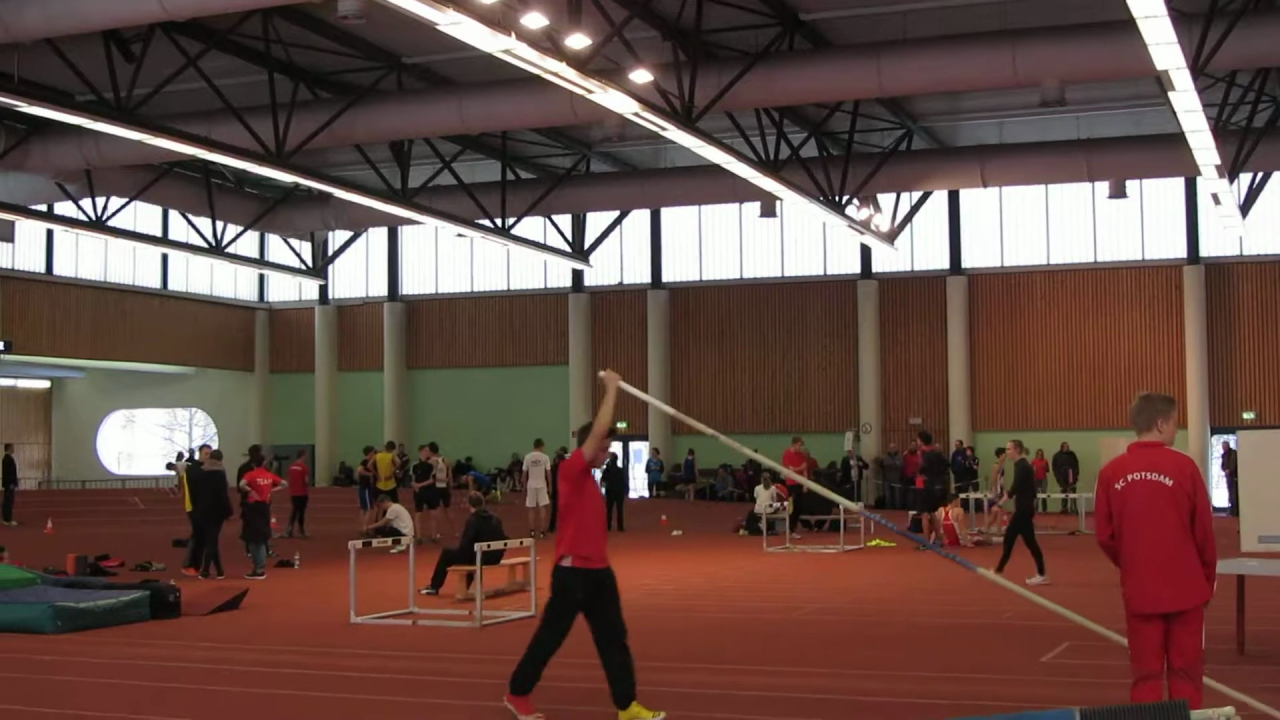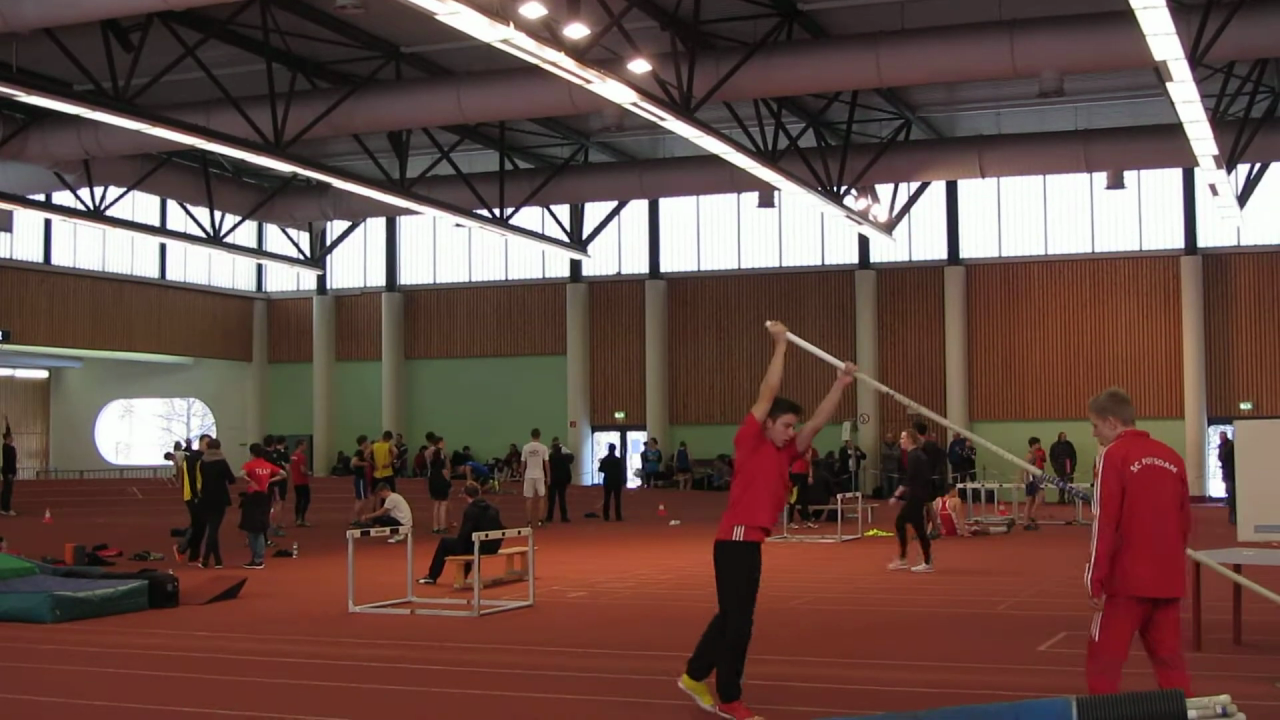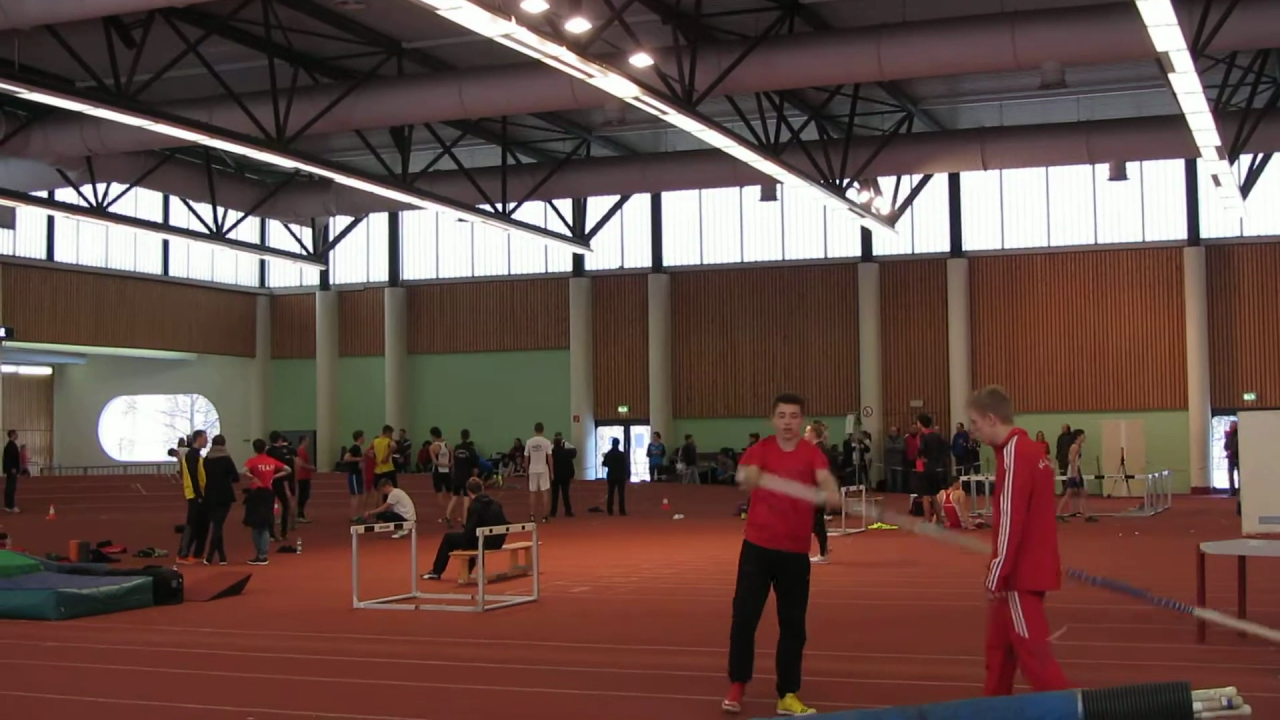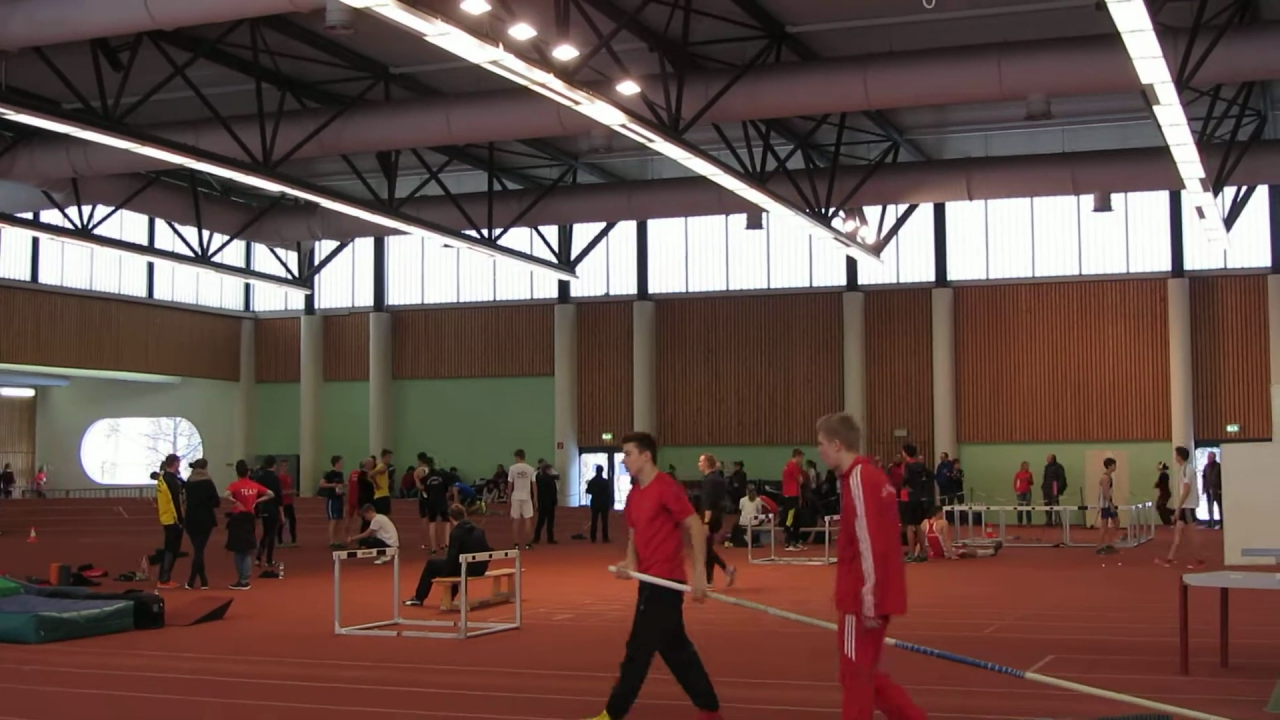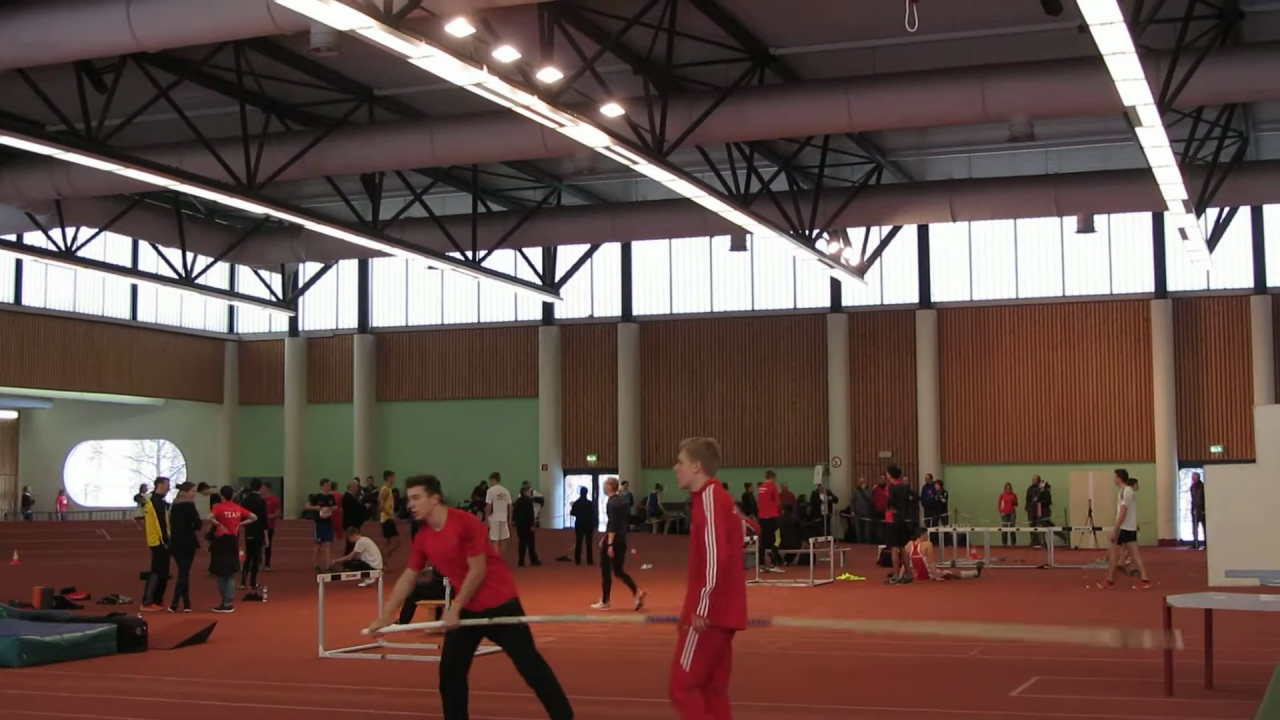
dt=1s
person 1, frame 1
left shoulder: (590, 480)
right shoulder: (571, 471)
right elbow: (598, 431)
right wrist: (610, 390)
left hip: (599, 570)
right hip: (571, 568)
left knee: (615, 636)
right knee: (552, 634)
person 1, frame 2
left shoulder: (784, 453)
right shoulder: (749, 442)
left elbow: (817, 422)
right elbow: (767, 395)
left wrist: (841, 384)
right wrist: (781, 343)
left hip: (750, 543)
right hip: (736, 541)
left knee: (731, 617)
right knee: (736, 620)
left ankle: (694, 674)
person 1, frame 3
left shoulder: (812, 454)
right shoulder: (760, 450)
left elbow: (824, 477)
right elbow: (745, 476)
left wrist: (831, 491)
right wrist: (755, 476)
left hip: (795, 551)
right hip: (758, 546)
left knee: (793, 625)
right knee: (744, 618)
left ankle: (788, 694)
right ankle: (737, 683)
person 1, frame 4
left shoulder: (668, 488)
right shoulder: (634, 495)
left elbow: (697, 529)
left wrist: (698, 575)
right wrist: (630, 561)
left hip: (664, 582)
right hip: (653, 580)
left knee: (638, 648)
right knee: (675, 647)
person 1, frame 5
left shoulder: (467, 523)
right shoulder: (422, 538)
left elbow: (479, 571)
right elbow: (408, 577)
left wrist: (454, 609)
right wrist: (384, 617)
left hip: (502, 604)
right hip: (466, 609)
left knee: (531, 666)
right knee: (450, 671)
person 2, frame 1
left shoulder: (1111, 473)
right shoulder: (1184, 466)
left elbow: (1105, 536)
right elbow: (1204, 531)
right wrist: (1208, 581)
left hip: (1140, 591)
right hip: (1185, 589)
left knee: (1145, 675)
right knee: (1186, 674)
person 2, frame 2
left shoulder: (1112, 455)
right shoulder: (1172, 457)
left elbow: (1105, 523)
right elbow: (1184, 520)
left wrist: (1096, 578)
left hip: (1126, 578)
right hip: (1168, 577)
left knee: (1104, 661)
right knee: (1170, 661)
person 2, frame 3
left shoulder: (1013, 453)
right shoulder: (1030, 450)
left elbow: (1011, 520)
left wrist: (995, 574)
left hip: (1021, 572)
right hip: (1032, 567)
left knee: (1032, 653)
right knee: (999, 646)
person 2, frame 4
left shoulder: (859, 480)
right shoulder: (872, 475)
left elbow: (869, 547)
left wrist: (868, 600)
left hip: (867, 598)
right hip: (879, 594)
left knee: (855, 676)
right knee: (867, 675)
person 2, frame 5
left shoulder: (709, 497)
right shoulder: (718, 498)
left elbow: (716, 556)
left wrist: (701, 607)
right wrist: (692, 608)
left hip: (710, 614)
right hip: (723, 611)
left knee: (682, 687)
right knee: (712, 687)
